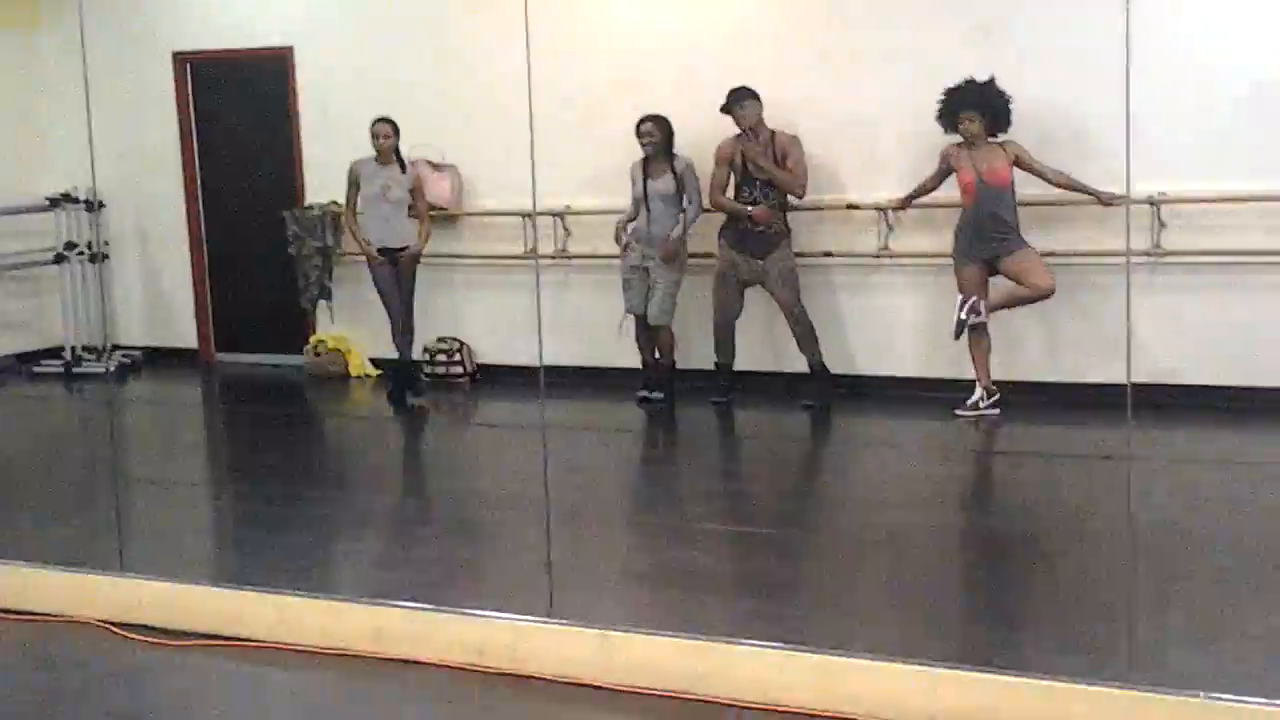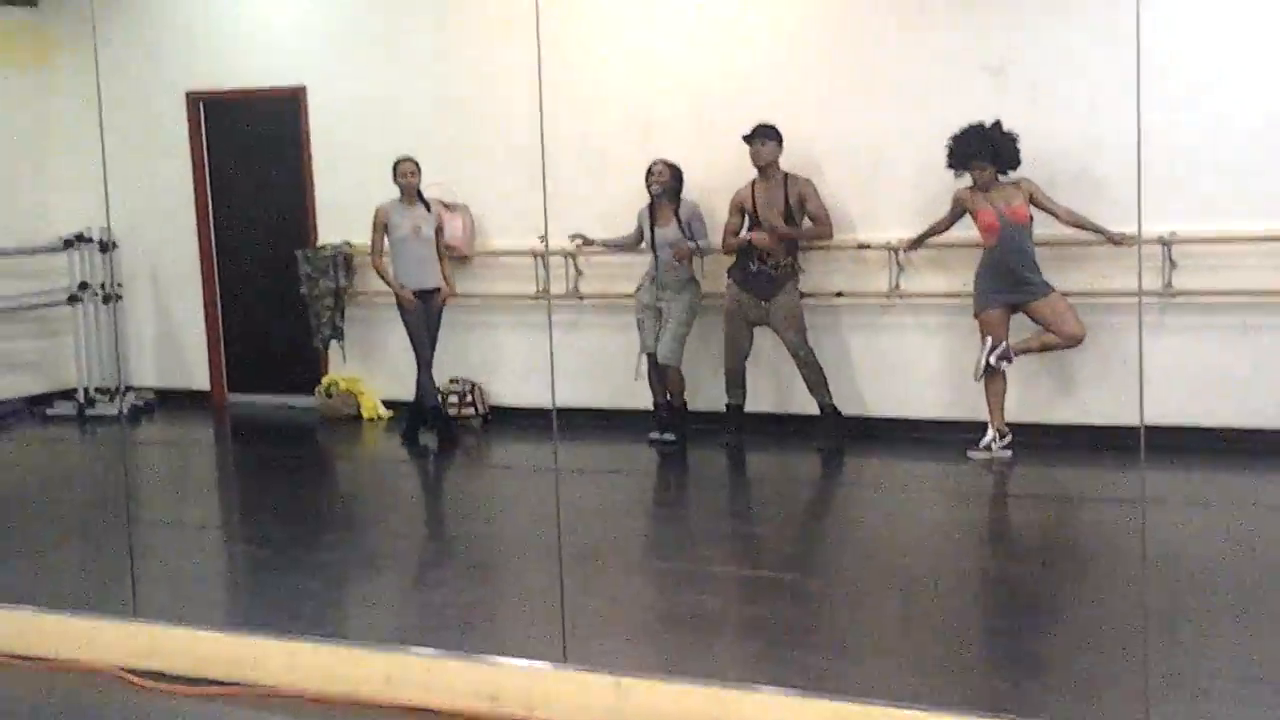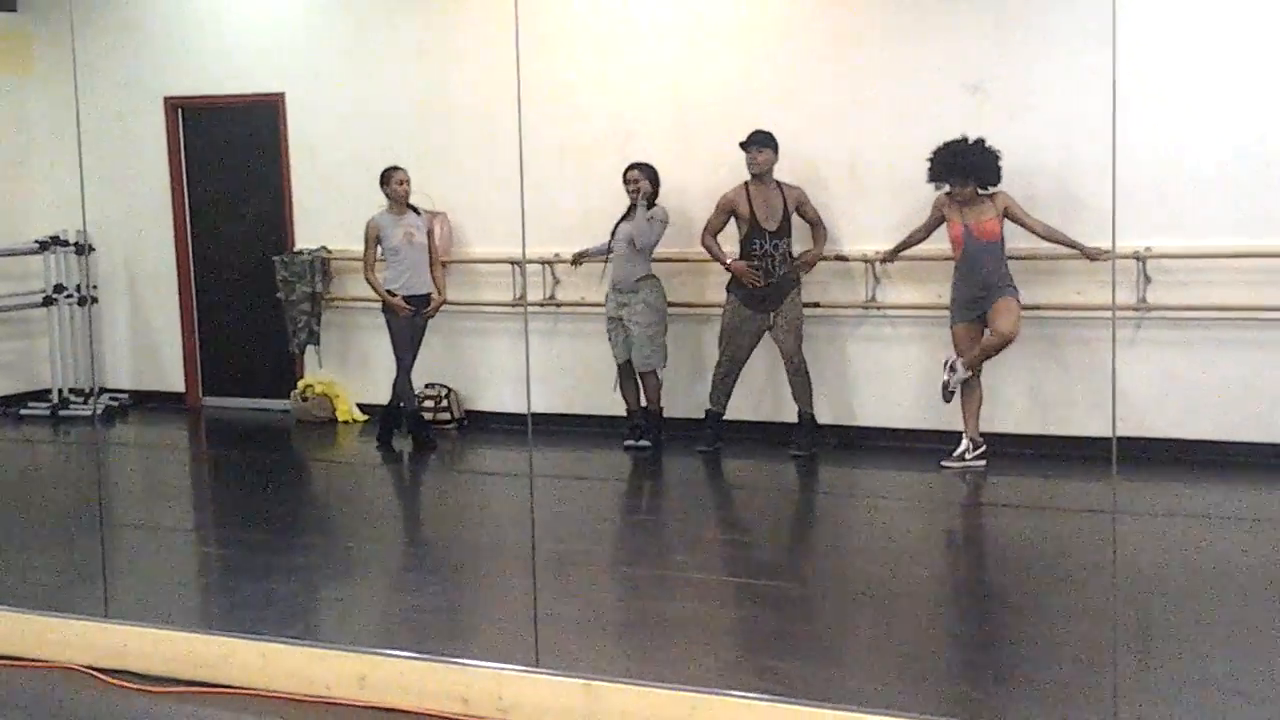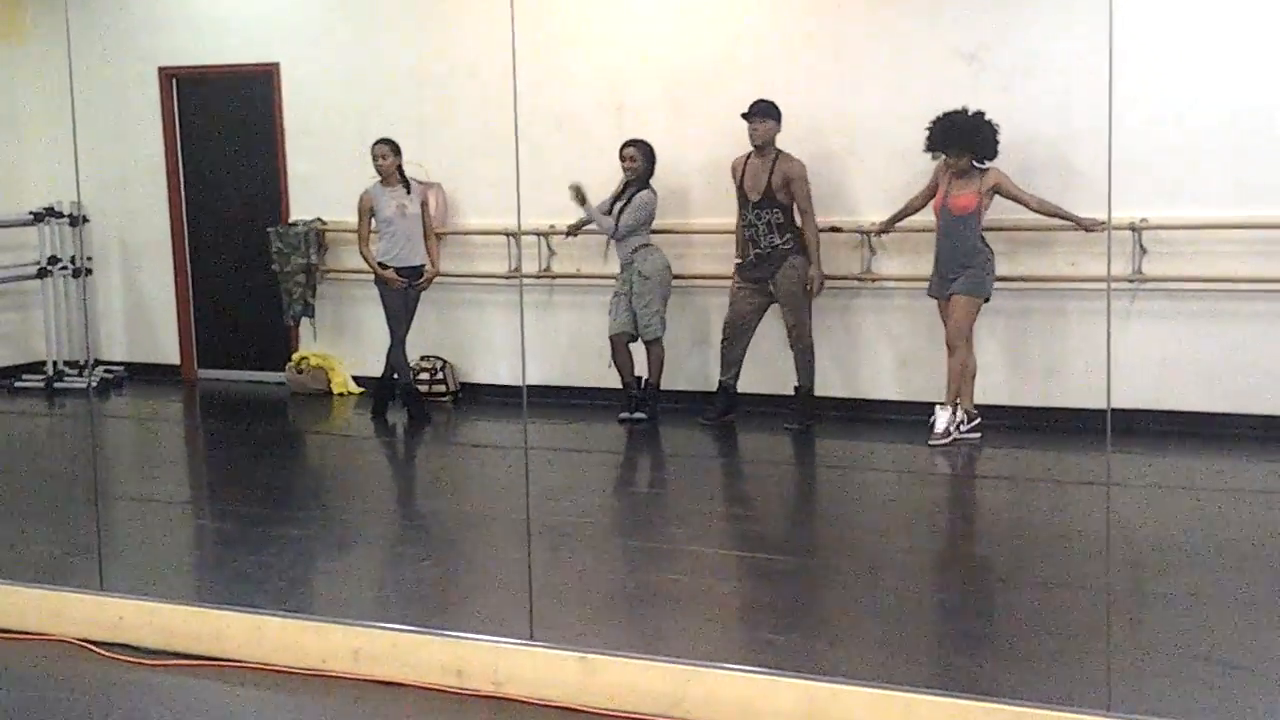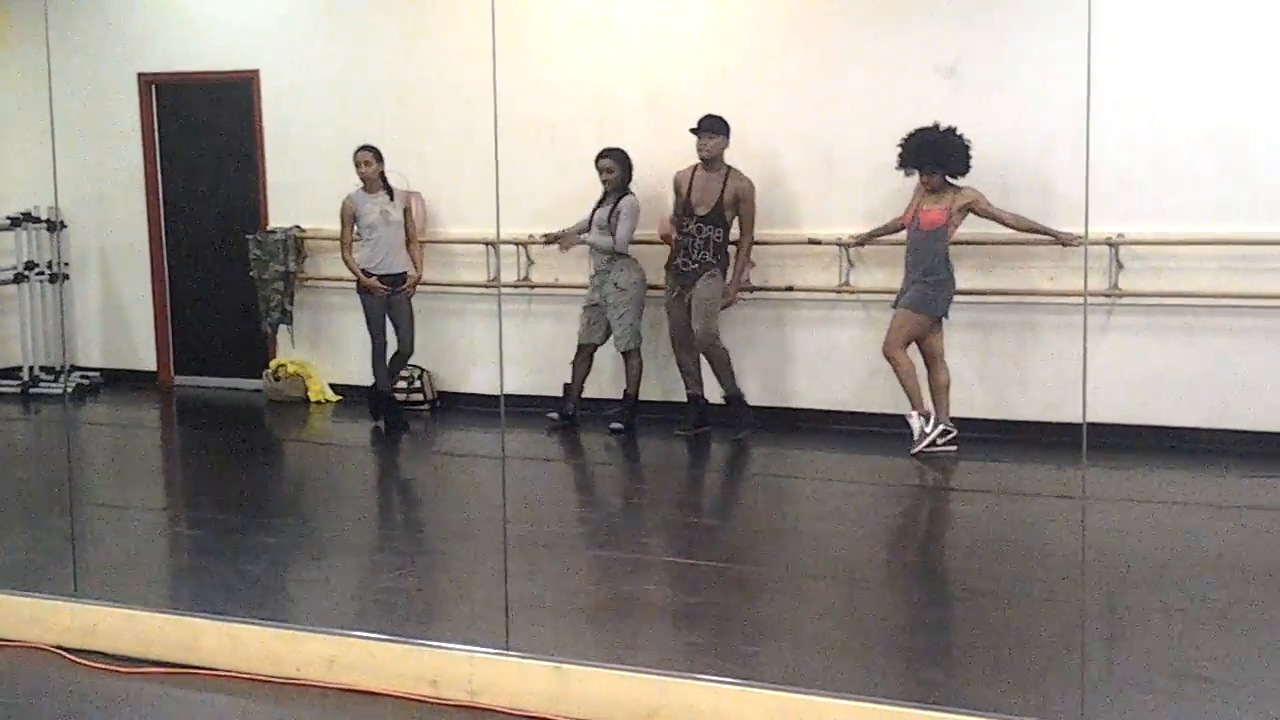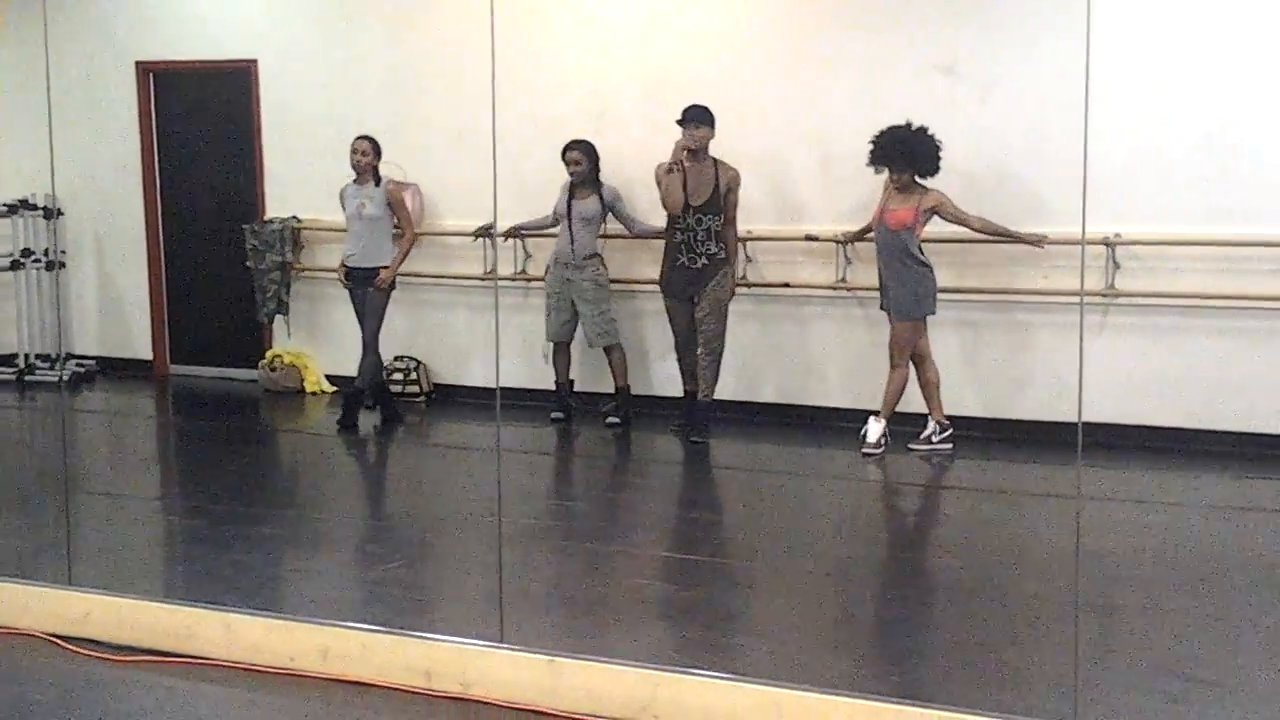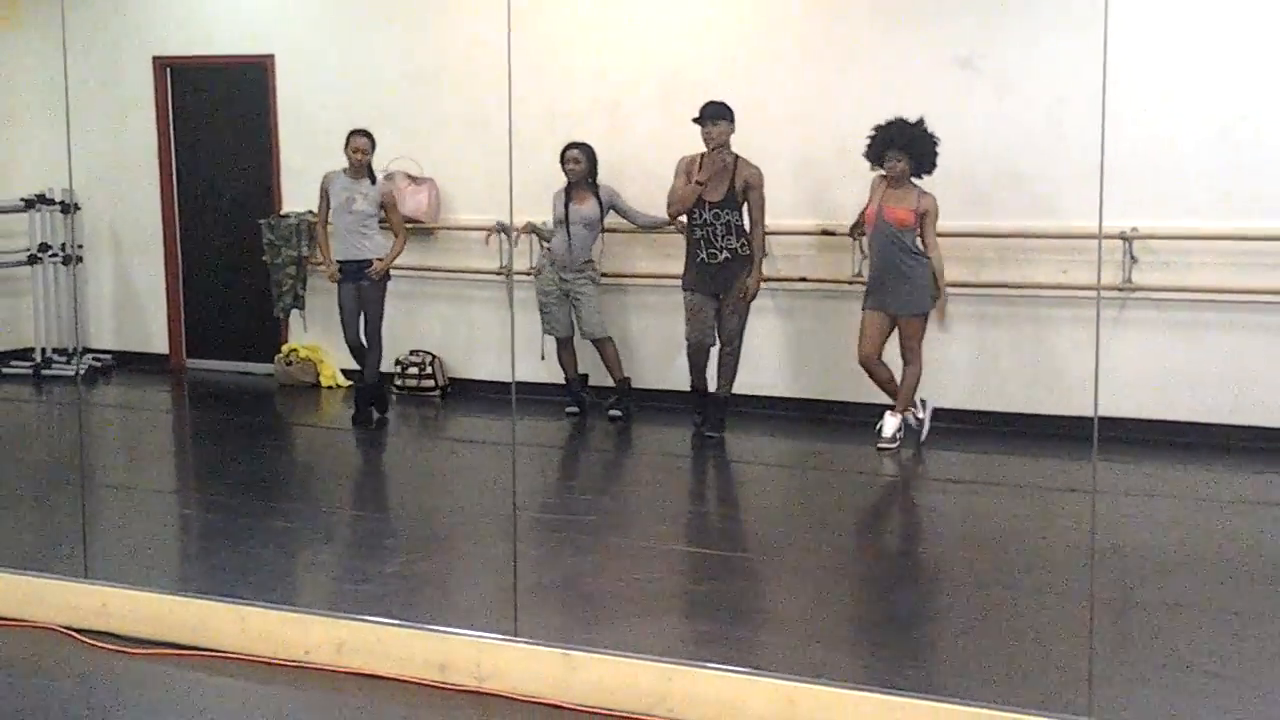
dt=0.7s
person 1, frame 1
left shoulder: (1009, 150)
right shoulder: (952, 154)
left elbow: (1051, 175)
right elbow: (933, 182)
left wrist: (1095, 193)
right wrist: (906, 200)
left hip: (1006, 240)
right hip: (970, 243)
left knee: (1044, 285)
right knee: (976, 321)
left ankle: (981, 307)
right ankle: (985, 392)
person 1, frame 2
left shoulder: (1023, 188)
right shoulder: (966, 197)
left elbow: (1063, 214)
right elbow: (945, 223)
left wrist: (1106, 233)
right wrist: (918, 241)
left hip: (1029, 280)
right hip: (993, 284)
left knee: (1074, 333)
right knee: (993, 362)
left ankle: (1009, 351)
right ankle: (998, 434)
person 1, frame 3
left shoulder: (999, 202)
right shoulder: (945, 204)
left elbow: (1038, 227)
right elbow: (923, 231)
left wrist: (1083, 249)
right wrist: (894, 251)
left hip: (999, 288)
right hip: (964, 294)
left knee: (1006, 332)
right knee: (972, 373)
left ankle: (958, 368)
right ankle: (973, 444)
person 1, frame 4
left shoulder: (990, 178)
right shoulder: (942, 172)
left elbow: (1031, 201)
right elbow: (920, 200)
left wrist: (1077, 220)
right wrist: (890, 222)
left hip: (973, 268)
right hip: (945, 269)
left knee: (956, 342)
right knee: (959, 343)
left ankle: (946, 413)
right ankle: (966, 416)
person 1, frame 5
left shoulder: (963, 197)
right shoulder: (920, 191)
left elbow: (1006, 218)
right elbow: (904, 221)
left wrist: (1053, 233)
right wrist: (868, 236)
left hip: (933, 284)
right hip: (915, 283)
left knee: (893, 347)
right knee: (933, 357)
left ankle: (923, 419)
right ankle: (944, 429)
person 1, frame 6
left shoulder: (930, 198)
right shoulder: (889, 188)
left elbow: (972, 222)
left wrist: (1020, 236)
right wrist: (857, 234)
left hip: (913, 285)
right hip: (892, 285)
left knee: (899, 360)
right knee: (920, 356)
left ankle: (878, 425)
right ankle: (939, 427)
person 1, frame 7
left shoulder: (924, 201)
right shoulder: (878, 186)
left elbow: (932, 250)
left wrist: (942, 295)
right wrist: (858, 227)
left hip: (913, 286)
right hip: (879, 286)
left knee: (911, 356)
right knee: (867, 356)
left ankle: (895, 419)
right ankle: (911, 406)
person 2, frame 1
left shoulder: (787, 143)
right shoulder: (728, 149)
left elbow: (798, 188)
right elbow: (715, 197)
left wrist: (761, 160)
right wrist: (750, 211)
left hip: (775, 241)
right hip: (735, 242)
left knee: (794, 309)
right knee: (724, 313)
left ankle: (819, 375)
right ankle: (724, 377)
person 2, frame 2
left shoulder: (800, 187)
right shoulder: (742, 196)
left elbow: (826, 230)
right elbow: (727, 244)
left wrist: (786, 231)
right wrist: (752, 238)
left hip: (781, 284)
right hip: (742, 284)
left knee: (800, 350)
right knee: (735, 354)
left ankle: (829, 414)
right ankle: (735, 416)
person 2, frame 3
left shoulder: (793, 195)
right shoulder: (734, 198)
left elbow: (818, 225)
right elbow: (707, 236)
left wrist: (816, 251)
right wrist: (729, 264)
left hip: (785, 290)
right hip: (745, 291)
left knee: (793, 357)
right knee: (729, 360)
left ankle: (806, 426)
right ankle: (713, 425)
person 2, frame 4
left shoulder: (790, 167)
right shoulder: (739, 166)
left elbow: (807, 216)
left wrist: (815, 265)
right wrist: (738, 260)
left hip: (788, 260)
right hip: (753, 262)
left knee: (798, 332)
right knee: (733, 328)
left ankle: (804, 401)
right ankle: (726, 397)
person 2, frame 5
left shoulder: (740, 185)
right shoulder: (682, 178)
left elbow: (746, 235)
left wrist: (736, 281)
right wrist: (666, 228)
left hip: (711, 270)
right hip: (677, 269)
left knee: (706, 335)
right knee: (682, 341)
left ankle: (735, 400)
right ankle: (697, 408)
person 2, frame 6
left shoulder: (728, 175)
right shoulder: (667, 169)
left elbow: (729, 226)
right elbow: (674, 207)
left wrist: (732, 272)
right wrist: (676, 162)
left hip: (713, 269)
right hip: (676, 268)
left knee: (710, 342)
right knee: (684, 342)
left ankle: (702, 413)
right ankle: (690, 402)
person 2, frame 7
left shoulder: (748, 173)
right shoulder: (688, 165)
left elbow: (757, 225)
right elbow: (673, 210)
left wrist: (756, 271)
right wrist: (703, 176)
left hip: (736, 266)
right hip: (699, 266)
left knee: (730, 340)
right knee: (698, 338)
left ankle: (719, 407)
right ankle: (699, 392)
person 3, frame 1
left shoulder: (410, 175)
right shoulder: (359, 169)
left elbow: (423, 217)
right elbow: (350, 212)
left wrist: (420, 245)
right wrist: (363, 244)
left hip: (406, 251)
right hip: (378, 252)
left knee: (407, 317)
right knee: (396, 315)
left ankle: (399, 382)
right ankle: (407, 375)
person 3, frame 2
left shoulder: (432, 211)
right shoulder: (386, 212)
right elbow: (376, 258)
left wrist: (449, 284)
right wrist: (397, 289)
left hip: (434, 292)
right hip: (409, 293)
left knee: (426, 360)
right knee: (424, 360)
left ankle: (413, 424)
right ankle: (440, 422)
person 3, frame 3
left shoulder: (424, 219)
right shoulder: (377, 224)
left elbow: (435, 262)
right elbow: (368, 270)
left wrist: (441, 294)
right wrist: (388, 298)
left hip: (423, 299)
right hip: (397, 301)
left knee: (406, 365)
right knee: (404, 365)
left ankle: (388, 425)
right ankle: (418, 429)
person 3, frame 4
left shoulder: (418, 191)
right shoulder: (370, 197)
left elbow: (429, 234)
right elbow: (363, 243)
left wrist: (434, 266)
right wrist: (379, 271)
left hip: (416, 271)
right hip: (389, 272)
left knee: (399, 336)
right knee: (398, 336)
left ankle: (383, 394)
right ankle: (412, 399)
person 3, frame 5
left shoulder: (400, 198)
right shoulder: (352, 203)
left elbow: (412, 240)
right elbow: (346, 249)
left wrist: (417, 271)
right wrist: (362, 278)
left hip: (400, 279)
right hip: (371, 280)
left knee: (406, 347)
right knee: (379, 343)
left ankle: (381, 389)
right ankle: (391, 409)
person 3, frame 6
left shoulder: (388, 191)
right shoulder: (345, 193)
left elbow: (409, 234)
left wrist: (392, 269)
right wrist: (342, 265)
left hip: (379, 274)
right hip: (354, 274)
left knee: (369, 340)
right knee: (369, 340)
left ankle: (353, 403)
right ankle: (386, 404)
person 3, frame 7
left shoulder: (380, 191)
right shoulder: (330, 181)
left elbow: (400, 234)
right elbow: (321, 225)
left wrist: (387, 262)
right wrist: (328, 262)
left hip: (371, 267)
right hip: (344, 268)
left knee: (372, 335)
right knee: (351, 337)
left ankle: (365, 401)
right ankle: (374, 385)
person 4, frame 1
left shoulder: (682, 166)
right shoulder: (637, 168)
left elbow: (695, 206)
left wrist: (678, 235)
right wrist: (624, 220)
left hip: (667, 251)
right hip: (636, 248)
left knee: (658, 318)
right knee: (640, 316)
left ankle: (665, 378)
right ankle: (649, 376)
person 4, frame 2
left shoulder: (688, 209)
right shoulder: (645, 213)
left elbow: (706, 245)
right elbow: (633, 241)
left wrist: (690, 248)
right wrist: (595, 242)
left hip: (681, 292)
right hip: (651, 289)
left knee: (667, 358)
right knee: (652, 357)
left ankle: (678, 420)
right ankle: (662, 417)
person 4, frame 3
left shoulder: (658, 213)
right shoulder: (628, 213)
left elbow: (642, 242)
left wrist: (642, 203)
right wrist: (587, 253)
left hip: (643, 294)
right hip: (617, 296)
left knee: (645, 365)
right knee: (624, 365)
left ankle: (653, 426)
right ankle: (636, 424)
person 4, frame 4
left shoulder: (645, 196)
right shoulder: (626, 187)
left elbow: (614, 230)
right elbow: (609, 210)
left wrist: (586, 205)
right wrist: (580, 223)
left hip: (647, 265)
right hip: (628, 269)
left knee: (651, 336)
right knee: (617, 337)
left ankle: (650, 399)
right ankle: (632, 396)
person 4, frame 5
left shoulder: (628, 202)
right shoulder: (606, 198)
left elbow: (620, 243)
right elbow: (591, 225)
left wrist: (581, 238)
right wrist: (562, 233)
left hip: (622, 276)
right hip: (600, 276)
left knee: (628, 344)
right knee: (585, 343)
left ankle: (629, 408)
right ankle: (570, 405)
person 4, frame 6
left shoulder: (607, 193)
right shoulder: (567, 189)
left elbow: (633, 226)
left wrist: (663, 230)
right wrist: (521, 226)
left hip: (589, 270)
right hip: (558, 269)
left knee: (607, 336)
right knee: (560, 336)
left ankle: (622, 399)
right ankle: (563, 397)
person 4, frame 7
left shoulder: (605, 194)
right shoulder: (559, 196)
left elbow: (636, 218)
right elbow: (551, 235)
left wrist: (669, 220)
right wrist: (535, 229)
left hip: (583, 272)
right hip: (550, 269)
left knee: (597, 332)
right knee: (561, 334)
left ankle: (622, 391)
right ankle: (575, 391)
